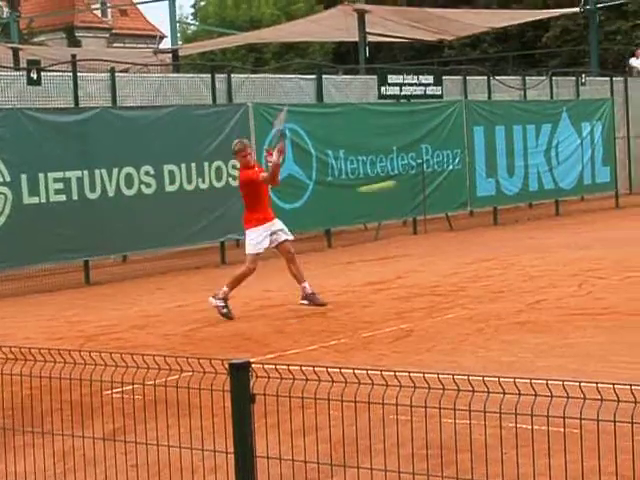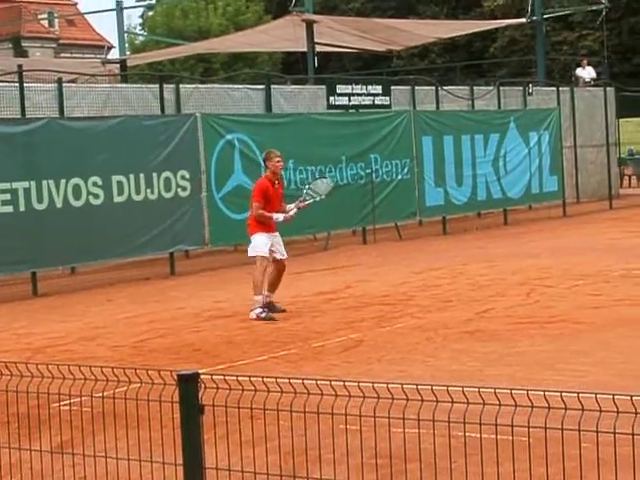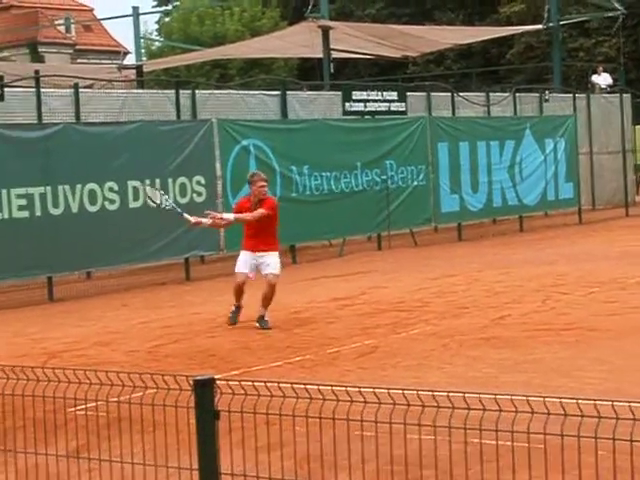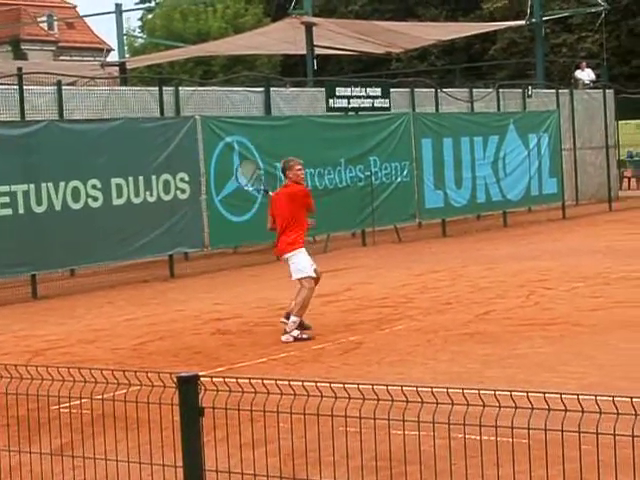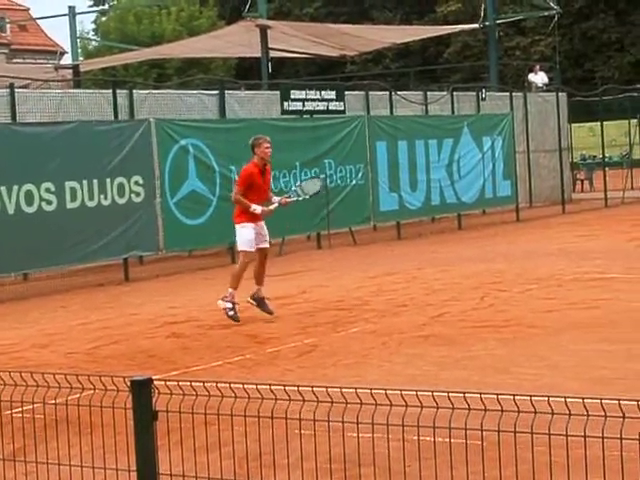
dt=1s
person 1, frame 1
left shoulder: (255, 167)
right shoulder: (245, 175)
left elbow: (274, 181)
right elbow: (269, 177)
left wrist: (273, 162)
left hip: (270, 220)
right hip: (255, 226)
left knee: (290, 253)
right knee: (251, 266)
left ankle: (308, 293)
right ankle: (221, 297)
person 1, frame 2
left shoulder: (279, 183)
right shoulder: (261, 185)
right elbow: (256, 213)
left wrist: (293, 207)
right wrist: (279, 217)
left hip: (271, 230)
right hip: (259, 230)
left knee: (280, 265)
right knee: (261, 265)
left ankle: (267, 300)
right ankle: (257, 308)
person 1, frame 3
left shoulder: (271, 203)
right shoulder: (242, 204)
left elbow: (251, 217)
right elbow: (225, 223)
left wrist: (225, 215)
right wrist: (203, 221)
left hip: (269, 251)
right hip: (248, 251)
left knee: (272, 282)
right knee: (239, 282)
left ankle: (262, 316)
right ankle: (237, 306)
person 1, frame 4
left shoulder: (275, 196)
right shoulder: (302, 191)
left elbow: (271, 226)
right elbow: (311, 210)
left hip: (287, 246)
right hip: (294, 247)
left knee: (314, 276)
right knee: (308, 285)
left ankle: (291, 315)
right ankle: (291, 330)
person 1, frame 5
left shoulder: (267, 169)
right shoulder: (248, 171)
right elbow: (235, 197)
left wrist: (277, 200)
right wrist: (256, 208)
left hip: (258, 220)
right hip: (245, 220)
left knee: (263, 256)
right knee: (245, 259)
left ankle: (258, 295)
right ankle: (228, 299)
